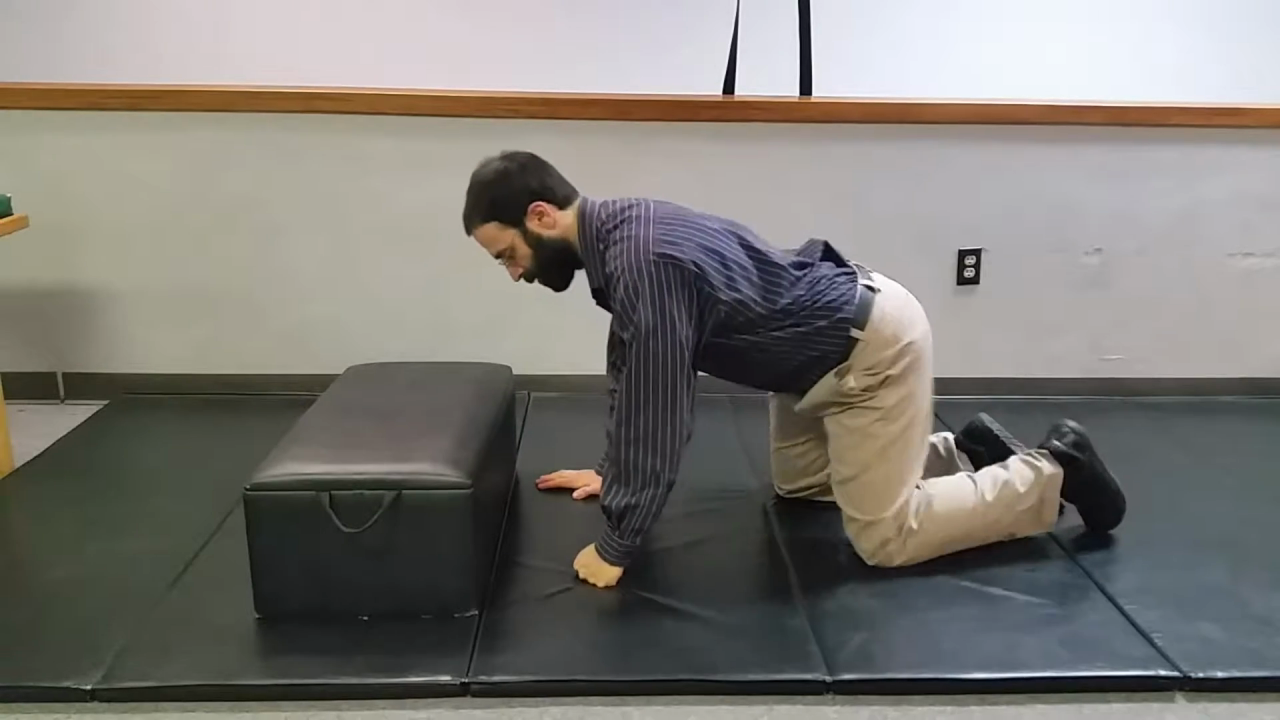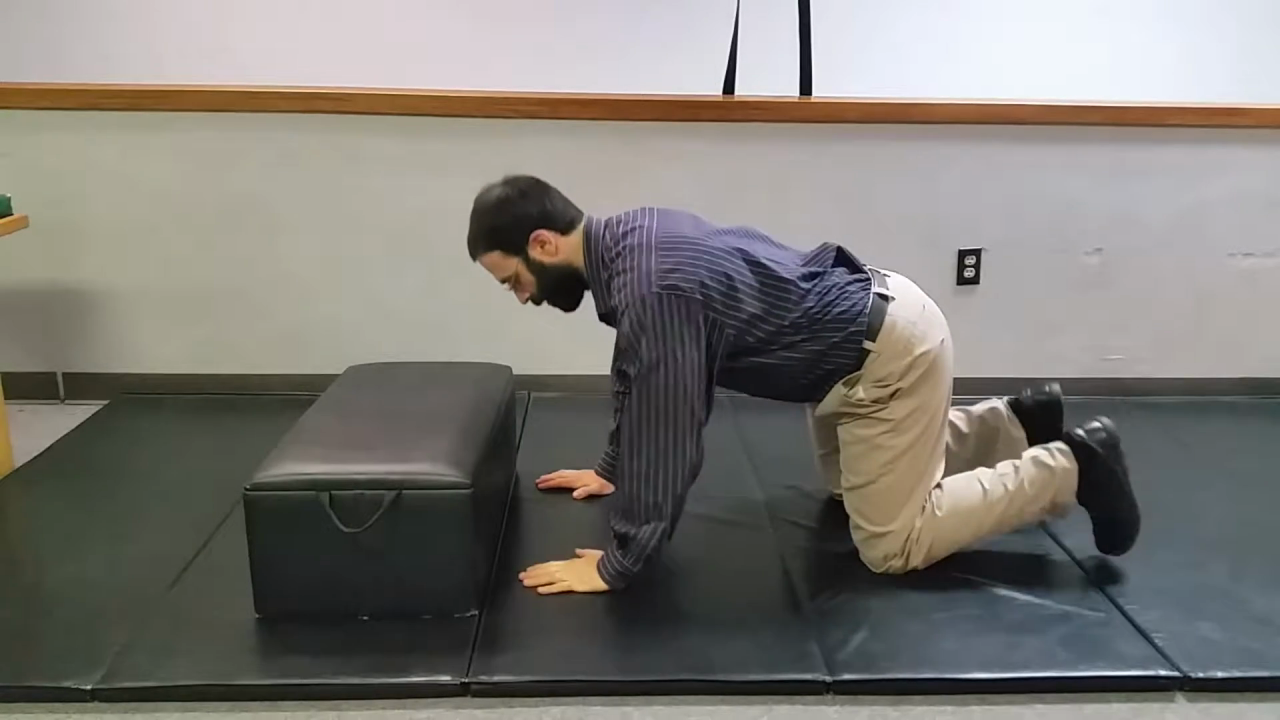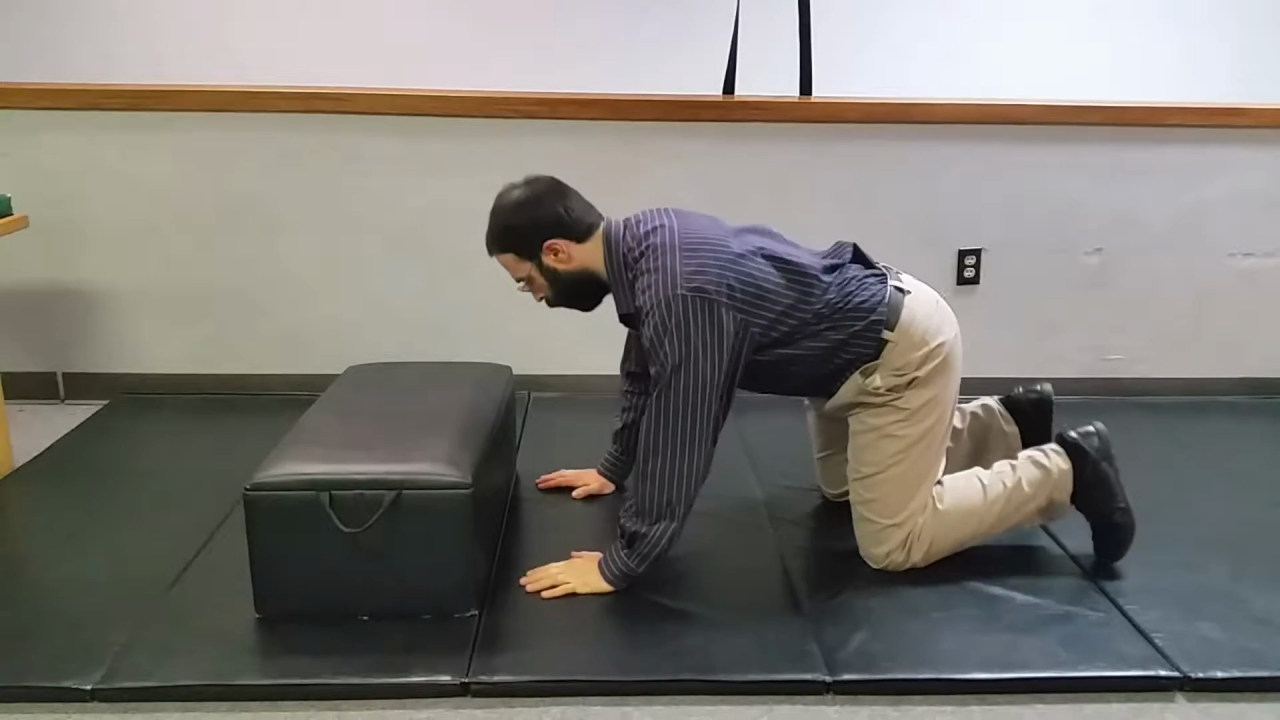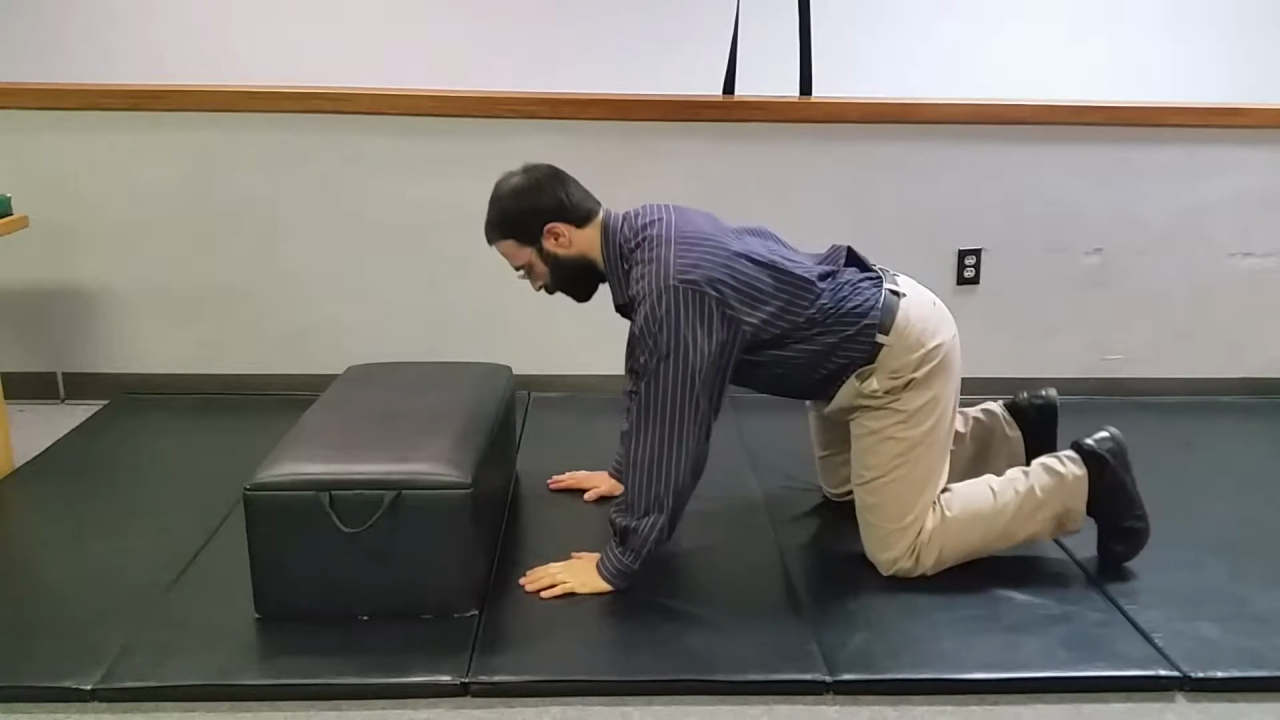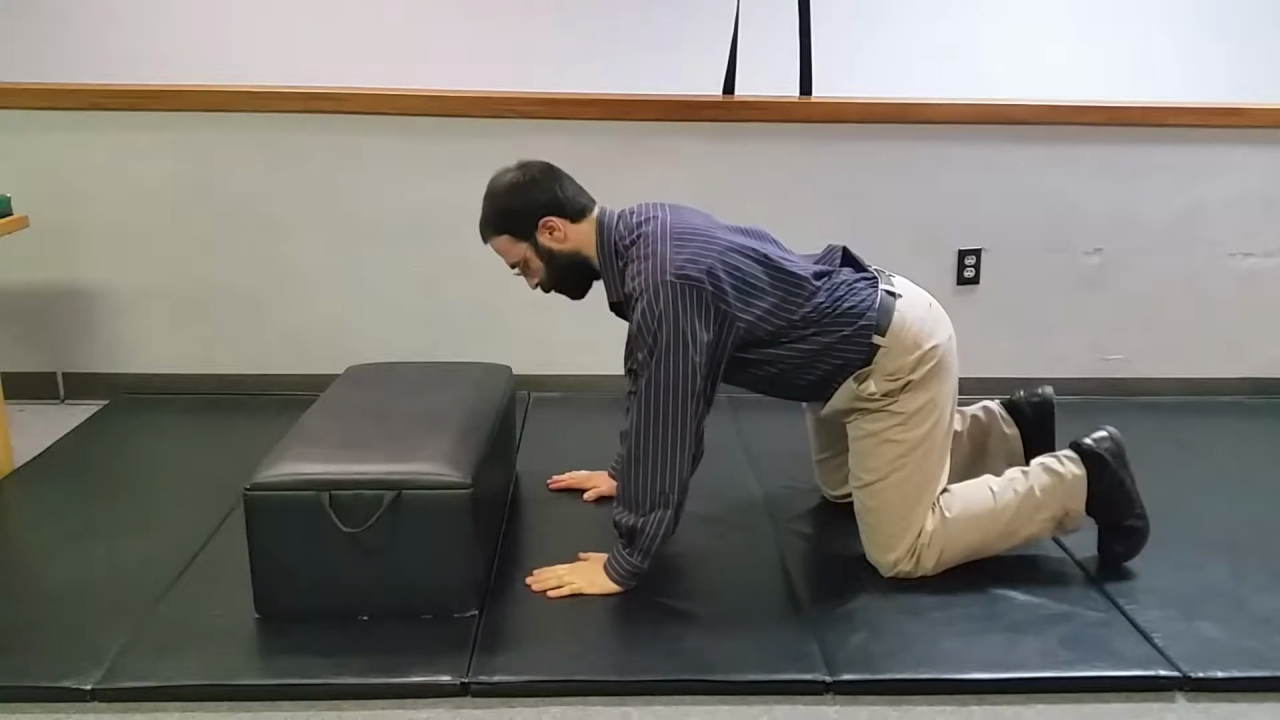
dt=0.4s
person 1, frame 1
left shoulder: (645, 263)
right shoulder: (621, 231)
left elbow: (659, 415)
right elbow: (631, 374)
left wrist: (614, 549)
right wrist: (610, 471)
left hip: (872, 345)
right hip: (838, 331)
left knee: (884, 537)
right knee: (799, 484)
left ankle: (1053, 470)
right ankle: (966, 453)
person 1, frame 2
left shoulder: (653, 290)
right shoulder: (628, 238)
left elbow: (668, 441)
right elbow: (635, 380)
left wrist: (614, 568)
right wrist: (609, 471)
left hip: (891, 352)
right hip: (868, 320)
left knee: (893, 545)
right knee: (851, 483)
left ankle: (1070, 466)
right ankle: (1022, 422)
person 1, frame 3
left shoulder: (680, 293)
right shoulder: (643, 238)
left elbow: (680, 436)
right elbow: (643, 381)
left wrist: (617, 567)
right wrist: (612, 470)
left hip: (903, 346)
right hip: (864, 330)
left knee: (892, 542)
right knee: (843, 484)
left ankle: (1066, 468)
right ankle: (1010, 421)
person 1, frame 4
left shoulder: (671, 283)
right shoulder: (646, 233)
left elbow: (672, 428)
right elbow: (650, 385)
left wrist: (615, 567)
right wrist: (622, 474)
left hip: (898, 352)
right hip: (869, 328)
left knee: (902, 548)
right knee: (845, 484)
left ankle: (1084, 476)
right ankle: (1013, 428)
person 1, frame 5
left shoulder: (666, 278)
right shoulder: (641, 233)
left elbow: (669, 423)
right elbow: (650, 382)
left wrist: (623, 566)
right wrist: (623, 473)
left hip: (895, 351)
right hip: (863, 330)
left knee: (903, 549)
right knee: (844, 486)
left ankle: (1080, 477)
right ankle: (1011, 425)
